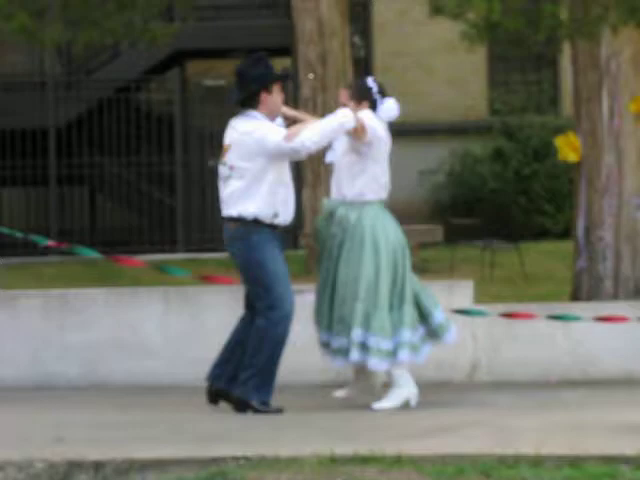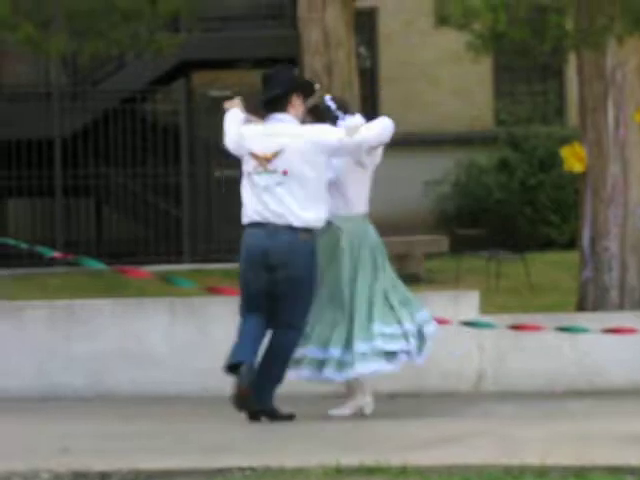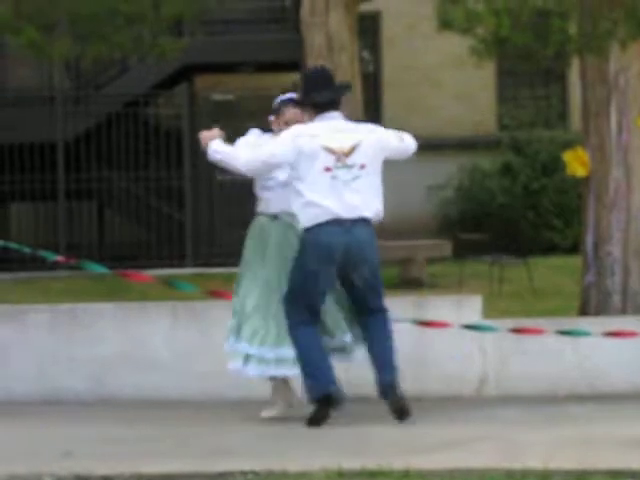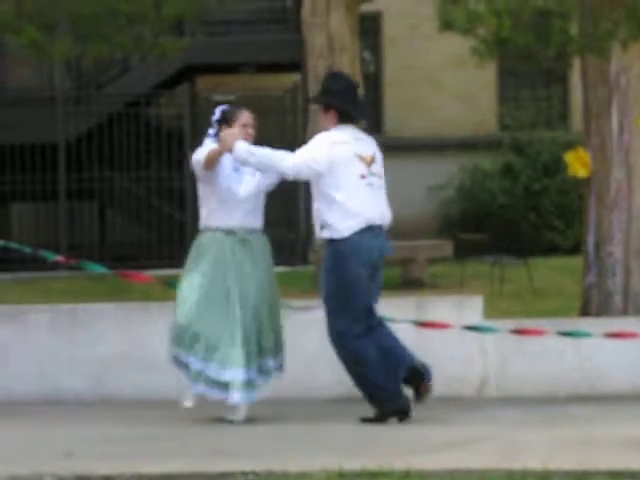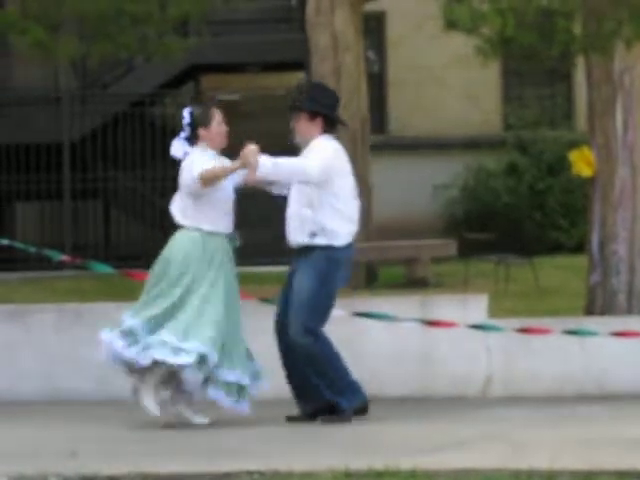
dt=0.4s
person 1, frame 1
left shoulder: (241, 125)
right shoulder: (258, 132)
right elbow: (303, 144)
right wrist: (345, 116)
left hip: (254, 233)
right hip: (252, 235)
left knee: (259, 310)
right knee: (277, 308)
left ankle: (222, 381)
right ankle: (251, 393)
person 1, frame 2
left shoulder: (251, 134)
right shoulder: (312, 136)
left elbow: (232, 140)
right elbow: (362, 139)
left wrist: (235, 114)
left hip: (256, 239)
right hip: (296, 243)
left knee: (254, 311)
right knee: (288, 323)
left ankle: (242, 364)
right ankle: (260, 399)
person 1, frame 3
left shoulder: (300, 136)
right shoulder: (370, 134)
left elbow: (250, 163)
right elbow: (406, 145)
left wrist: (214, 144)
left hip: (321, 239)
right hip: (362, 236)
left knee: (301, 318)
right knee: (371, 312)
left ankle: (323, 392)
right ankle: (390, 388)
person 1, frame 4
left shoulder: (328, 144)
right shoulder: (365, 144)
left elbow: (290, 167)
left wrist: (239, 148)
left hip: (346, 248)
right hip: (371, 242)
left knee: (346, 331)
right knee: (363, 320)
left ankle: (391, 401)
right ankle: (409, 370)
person 1, frame 5
left shoulder: (326, 152)
right shoulder: (321, 156)
left elbow: (306, 172)
right elbow: (292, 180)
left wrist: (262, 164)
right wrist: (258, 174)
left hip: (324, 257)
right hip: (313, 256)
left knee: (303, 334)
right knee: (286, 329)
left ankle: (349, 399)
right ankle: (318, 402)
person 2, frame 1
left shoulder: (373, 131)
right shoulder: (349, 132)
left elbow: (356, 126)
left hip: (366, 225)
right hip: (352, 225)
left knee: (375, 300)
right knee: (351, 298)
left ankle: (404, 384)
right ankle: (365, 374)
person 2, frame 2
left shoulder: (361, 149)
left hip: (351, 238)
right hip: (324, 238)
left knee: (359, 307)
right knee: (329, 310)
left ankle: (359, 393)
right ankle: (359, 391)
person 2, frame 3
right shoulder: (259, 144)
right elbow: (227, 159)
left hip: (304, 236)
right hip: (268, 233)
right knee: (268, 306)
right ankle: (283, 392)
person 2, frame 4
right shoulder: (205, 157)
right elbow: (207, 160)
left hip: (251, 251)
right hip: (215, 250)
left knee: (247, 324)
right knee: (199, 321)
left ankle: (240, 396)
right ankle: (199, 382)
person 2, frame 5
left shoulder: (218, 163)
right shoulder: (196, 162)
left elbow: (248, 175)
right elbow: (206, 178)
right wrist: (238, 164)
left hip: (211, 255)
right hip: (195, 251)
left knee: (212, 327)
right knee: (198, 325)
left ankle: (179, 399)
right ankle: (148, 379)
